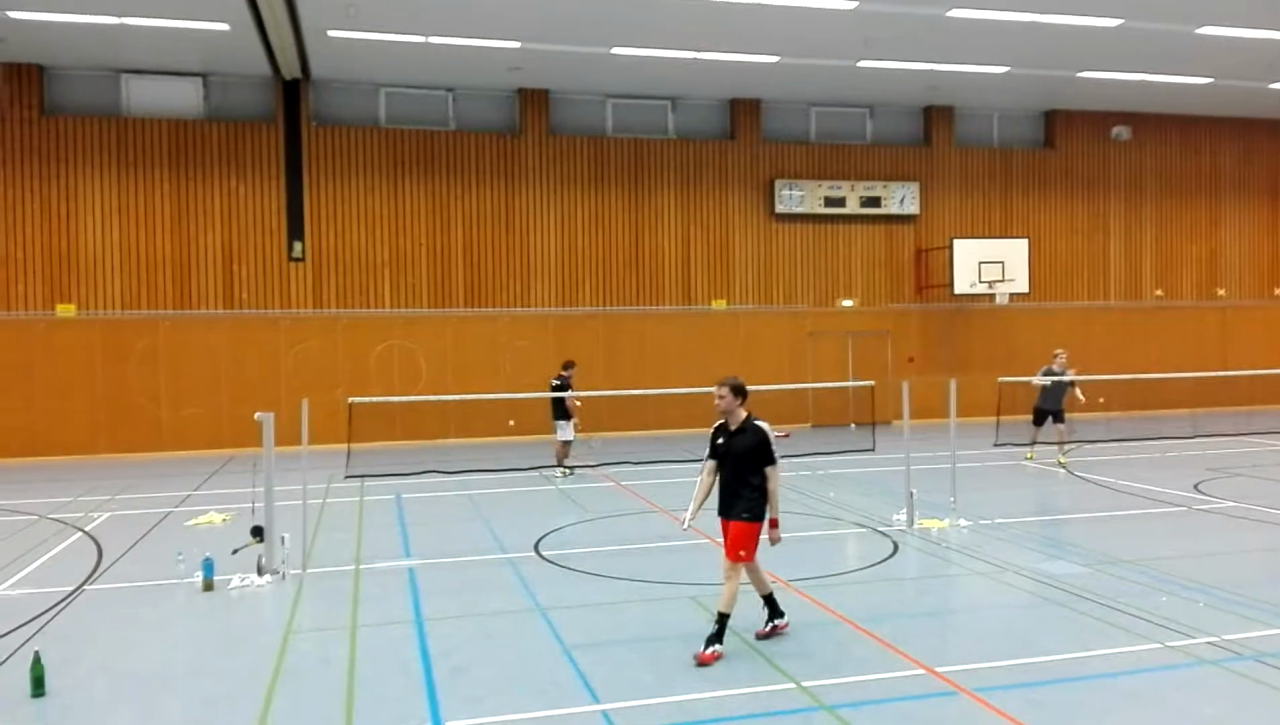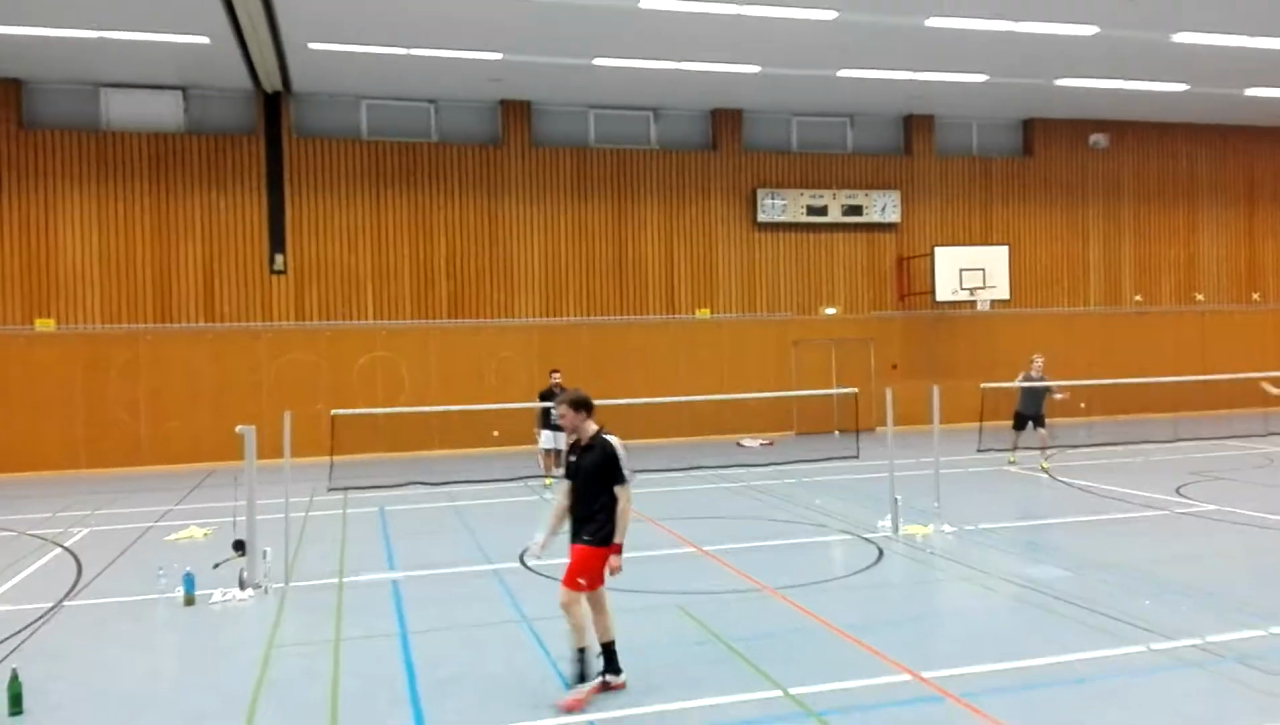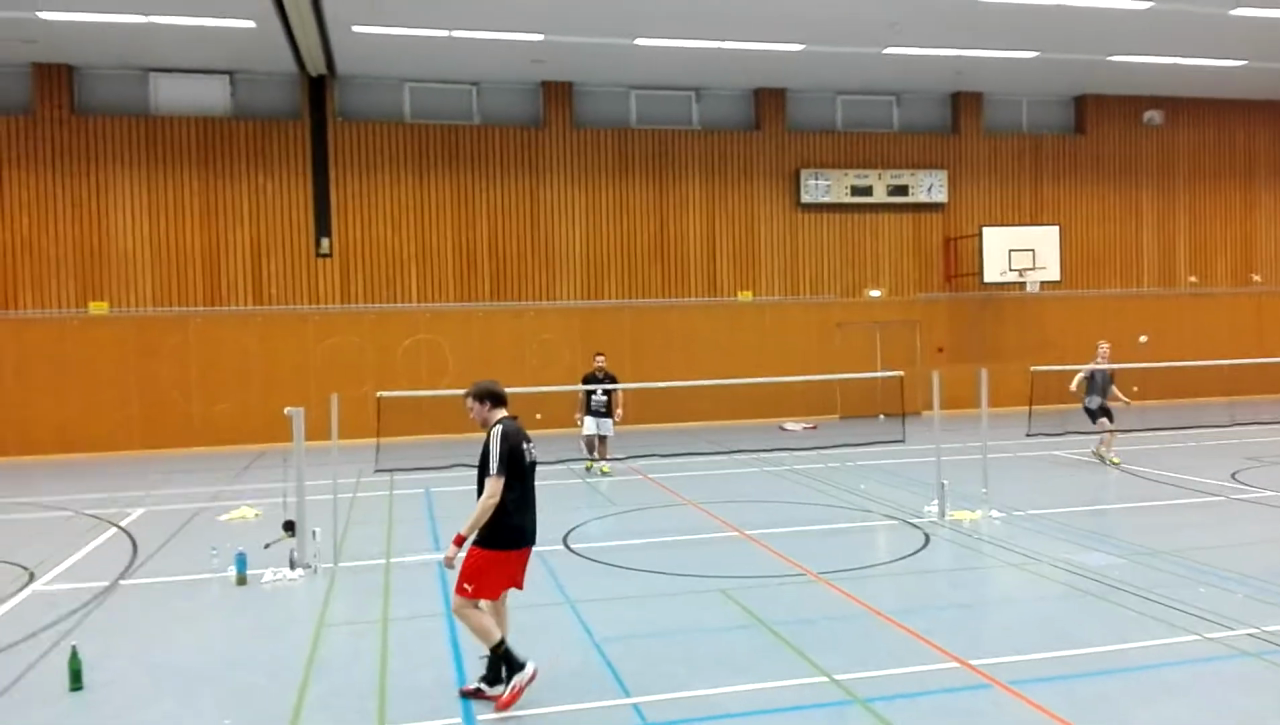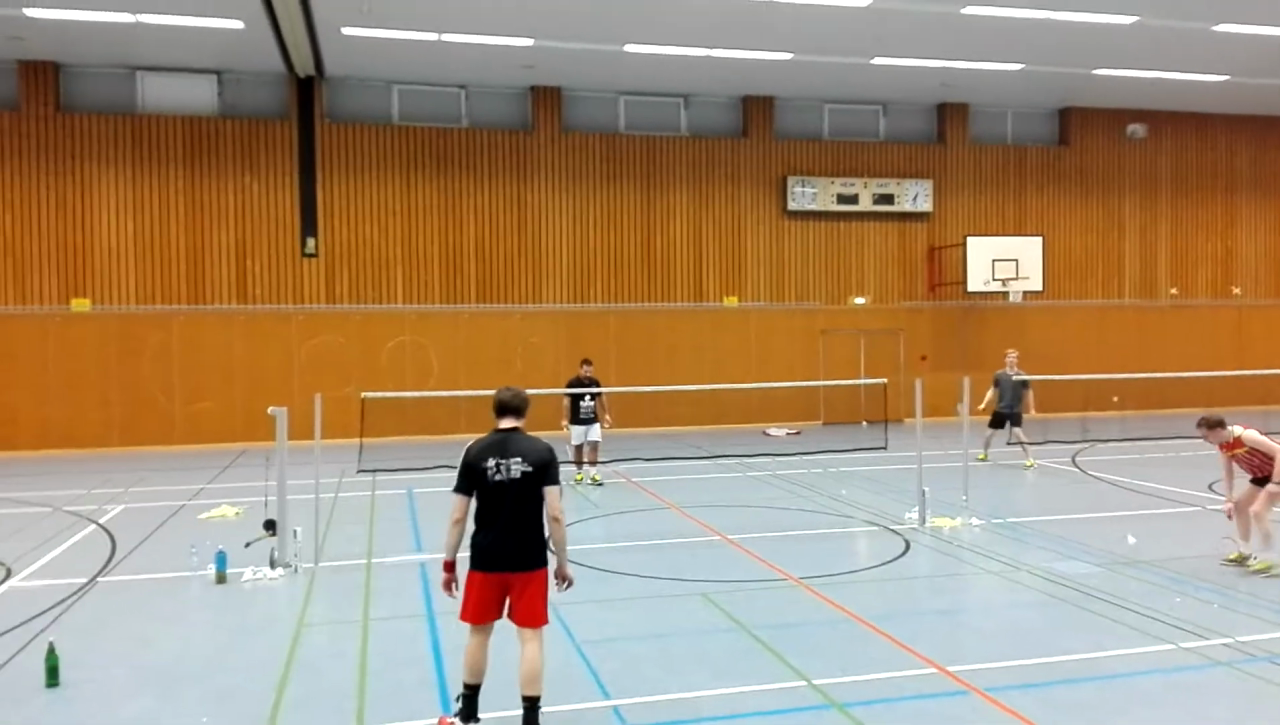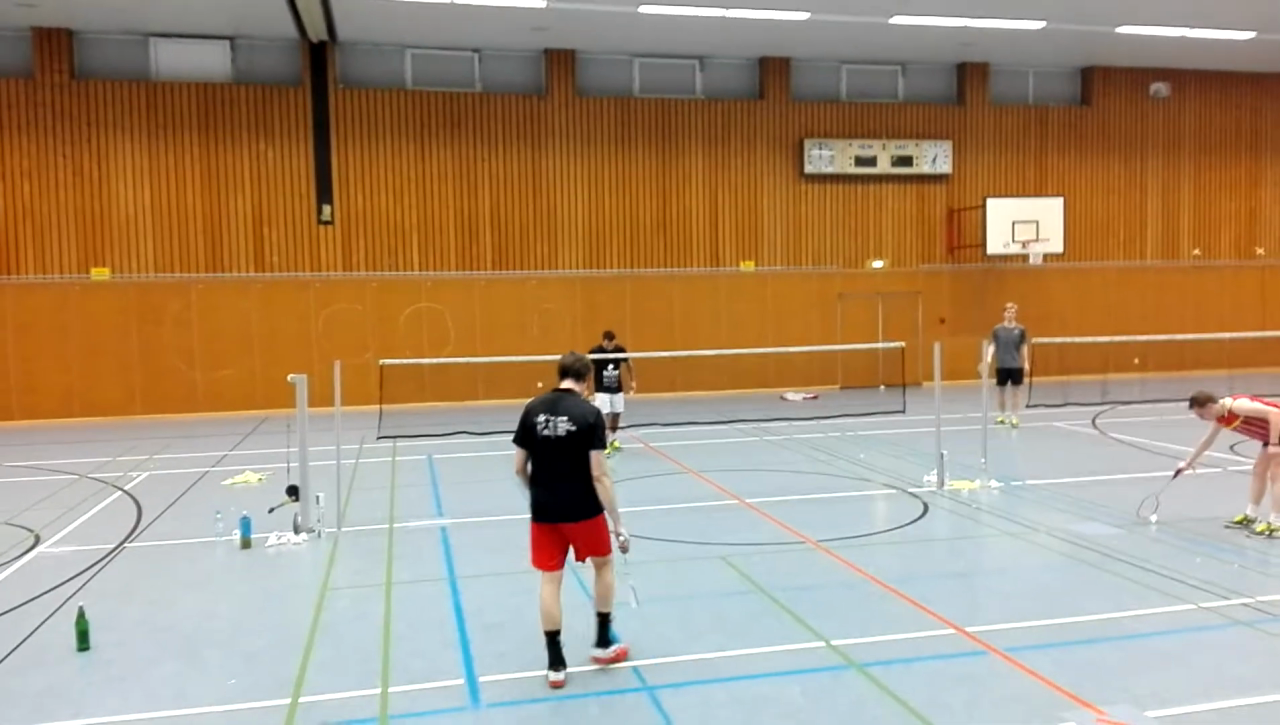
dt=1s
person 1, frame 1
left shoulder: (760, 431)
right shoulder: (718, 431)
left elbow: (773, 480)
right elbow: (709, 473)
left wrist: (773, 522)
right wrist: (693, 509)
left hip: (749, 512)
right hip: (726, 510)
left knee: (730, 571)
right knee: (749, 566)
left ankle: (716, 640)
right ankle: (777, 616)
person 1, frame 2
left shoulder: (610, 446)
right shoulder: (573, 449)
left elbow: (624, 500)
left wrist: (617, 549)
right wrist: (545, 536)
left hip: (597, 539)
right hip: (579, 537)
left knee: (570, 601)
right knee: (595, 600)
left ankle: (582, 679)
right ankle: (613, 671)
person 1, frame 3
left shoulder: (499, 434)
right shoulder: (518, 433)
left elbow: (492, 497)
left wrist: (459, 540)
left hip: (499, 538)
right hip: (520, 535)
left knee: (463, 604)
right knee: (494, 603)
left ankle: (516, 668)
right ankle: (494, 679)
person 1, frame 4
left shoulder: (475, 451)
right shoulder: (542, 451)
left elbow: (458, 517)
right elbow: (555, 515)
left wrist: (448, 564)
right wrist: (562, 563)
left hip: (486, 559)
right hip: (530, 560)
left knee: (479, 634)
right knee: (531, 638)
person 1, frame 5
left shoulder: (533, 409)
right shoulder: (589, 413)
left elbow: (520, 468)
right elbow: (599, 475)
right wrist: (618, 524)
left hip: (544, 511)
right hip: (583, 510)
left knee: (550, 580)
right knee: (604, 565)
left ankle: (555, 664)
right ankle: (603, 643)
